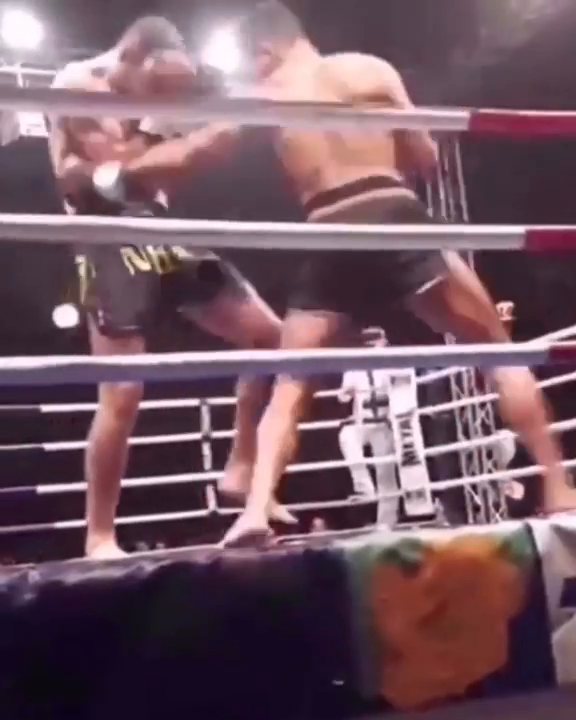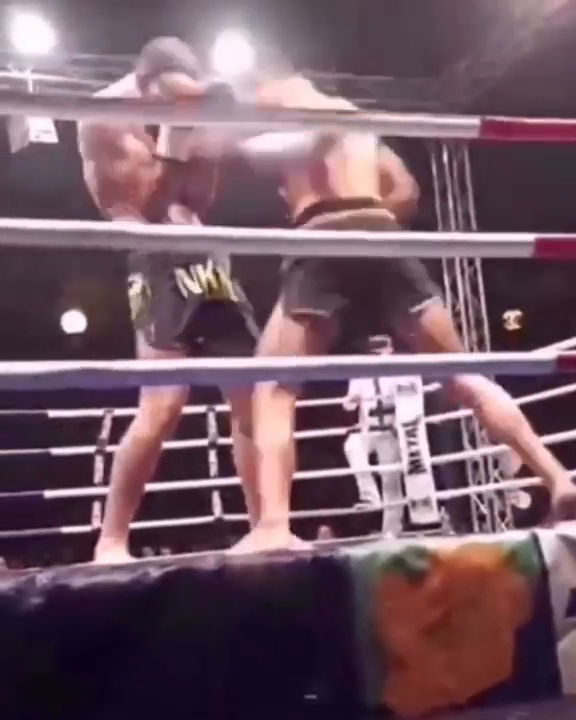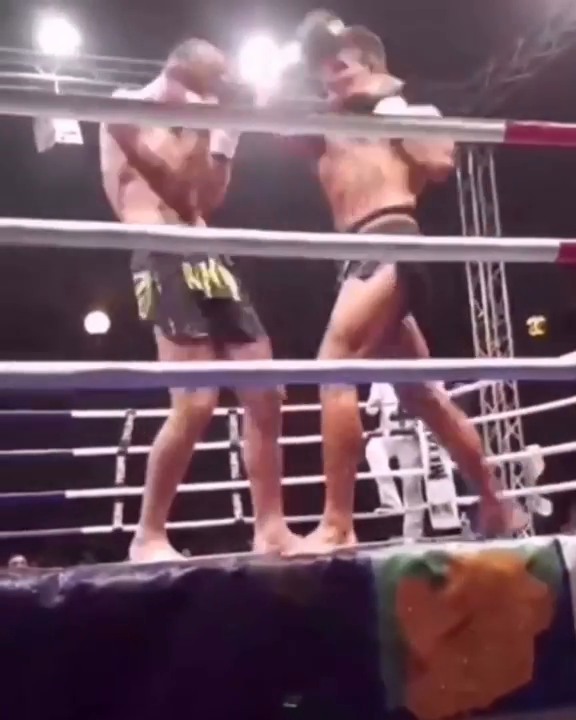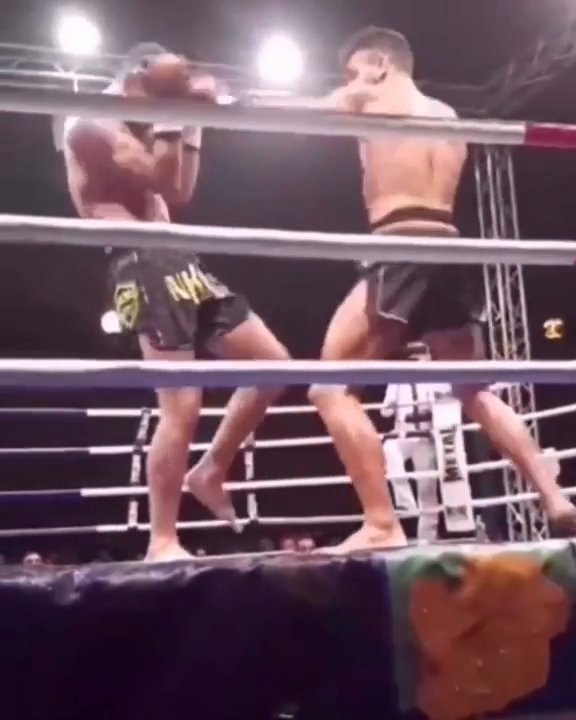
dt=0.4s
person 1, frame 1
left shoulder: (141, 97)
right shoulder: (78, 84)
right elbow: (120, 168)
right wrist: (158, 104)
right hip: (111, 239)
left knee: (268, 337)
right knee: (122, 394)
left ankle: (243, 469)
right ankle: (99, 538)
person 1, frame 2
right shoulder: (103, 119)
left elbow: (199, 197)
right elbow: (151, 199)
left wrist: (204, 128)
right wrist: (176, 124)
left hip: (206, 262)
right hip: (162, 266)
left knee: (251, 402)
right knee: (162, 406)
right ankle: (111, 542)
person 1, frame 3
left shoulder: (183, 126)
right elbow: (182, 179)
left wrist: (225, 128)
right wrist: (204, 102)
left hip: (208, 264)
right hip: (167, 263)
left knee: (265, 398)
right knee: (195, 404)
left ankle: (271, 530)
right ankle: (149, 539)
person 1, frame 4
left shoulder: (142, 129)
right shoulder: (89, 125)
left elbow: (178, 193)
right elbow: (162, 181)
left hip: (182, 265)
right hip: (144, 270)
left knee: (275, 365)
right knee: (181, 406)
left ankle: (209, 473)
right ankle: (163, 544)
person 2, frame 1
left shoulder: (262, 94)
right shoulder: (371, 69)
left elbow: (185, 156)
right elbow: (425, 158)
left wrist: (120, 176)
right hip: (397, 219)
left knee: (291, 390)
right knee: (496, 352)
left ankle: (256, 510)
person 2, frame 2
left shoulder: (285, 96)
right shoulder: (349, 116)
right elbow: (406, 194)
left hip: (326, 250)
left knee: (273, 392)
right knee: (466, 380)
left ankle: (272, 527)
person 2, frame 3
left shoulder: (391, 108)
right shoulder: (325, 127)
left elbow: (440, 164)
left wrist: (390, 104)
right hip: (367, 256)
right knee: (424, 396)
left ankle: (336, 526)
right ankle: (494, 509)
person 2, frame 4
left shoulder: (369, 96)
right shoulder: (445, 116)
left elbow: (301, 111)
left hip: (403, 257)
right hip: (449, 255)
left knee: (330, 391)
right knee: (477, 395)
left ankle: (382, 526)
person 3, frame 1
right shoulder: (354, 369)
right elbow: (344, 395)
right wrist: (346, 392)
left hip: (383, 425)
right hip: (360, 423)
left knee: (386, 472)
right knee: (346, 437)
left ankle: (387, 521)
right ankle: (364, 488)
person 3, frame 2
right shoulder: (359, 379)
right elbow: (350, 404)
right wrist: (352, 400)
left hip: (391, 433)
right hip: (367, 431)
left knee: (392, 482)
right knee: (352, 445)
left ankle: (392, 530)
right ankle: (369, 495)
person 3, frame 3
right shoulder: (381, 381)
right elbow: (372, 408)
right wrist: (374, 404)
left hip: (412, 434)
right hip: (389, 434)
left knee: (412, 482)
right knee: (373, 449)
left ankle: (413, 534)
right ankle: (390, 500)
person 3, frame 4
left shoulder: (436, 380)
right shoulder: (396, 382)
right elbow: (386, 410)
right wrist: (388, 407)
left hip: (426, 438)
right hip: (403, 436)
left knee: (428, 486)
right knee: (389, 450)
left ankle: (427, 535)
right ankle: (406, 502)
